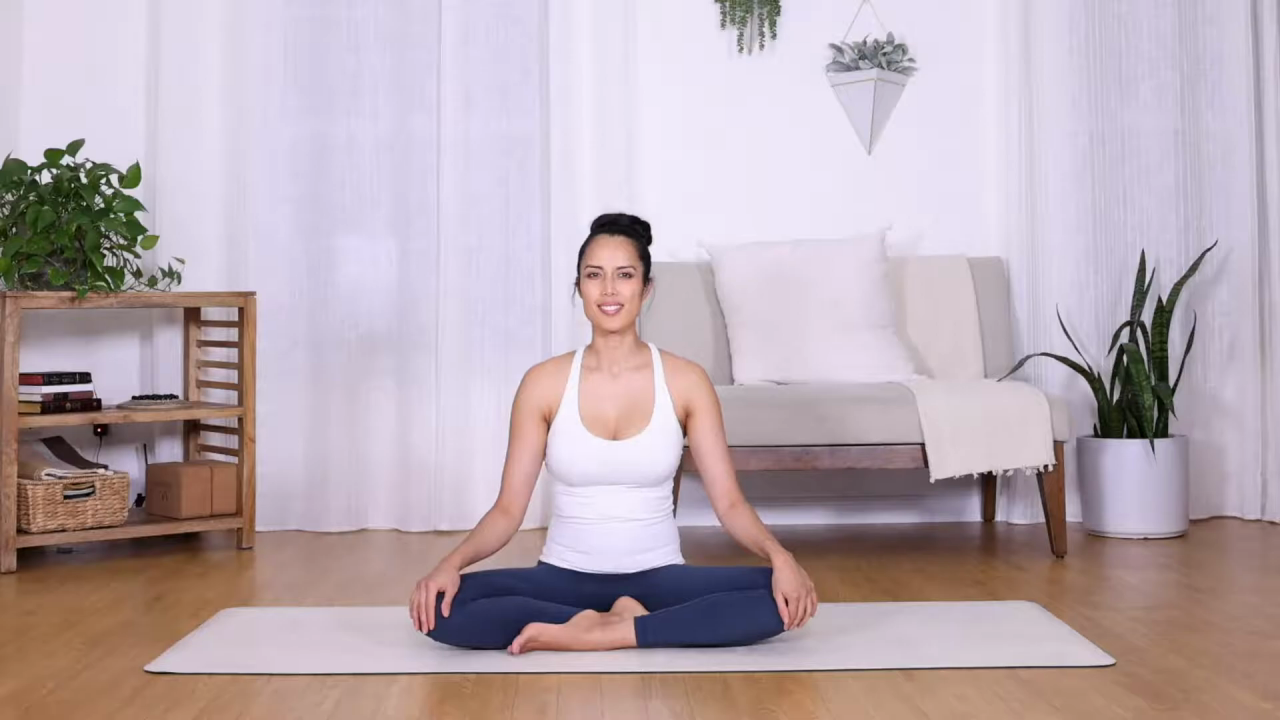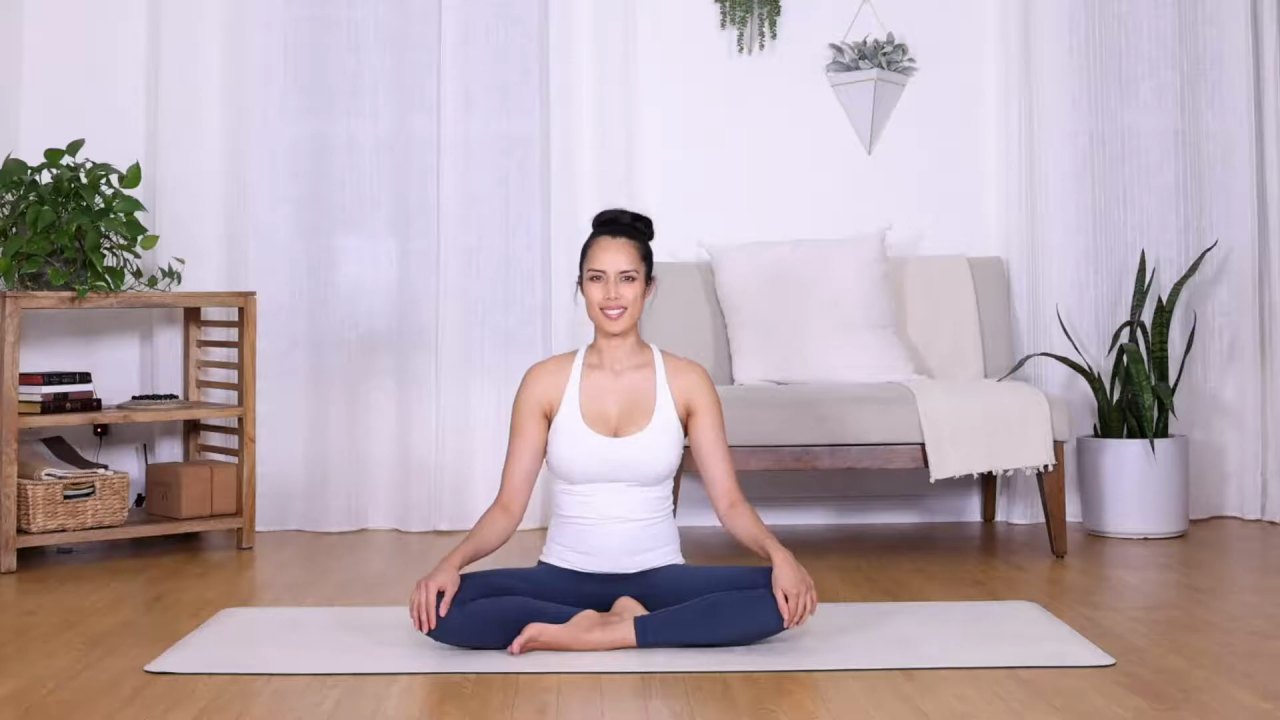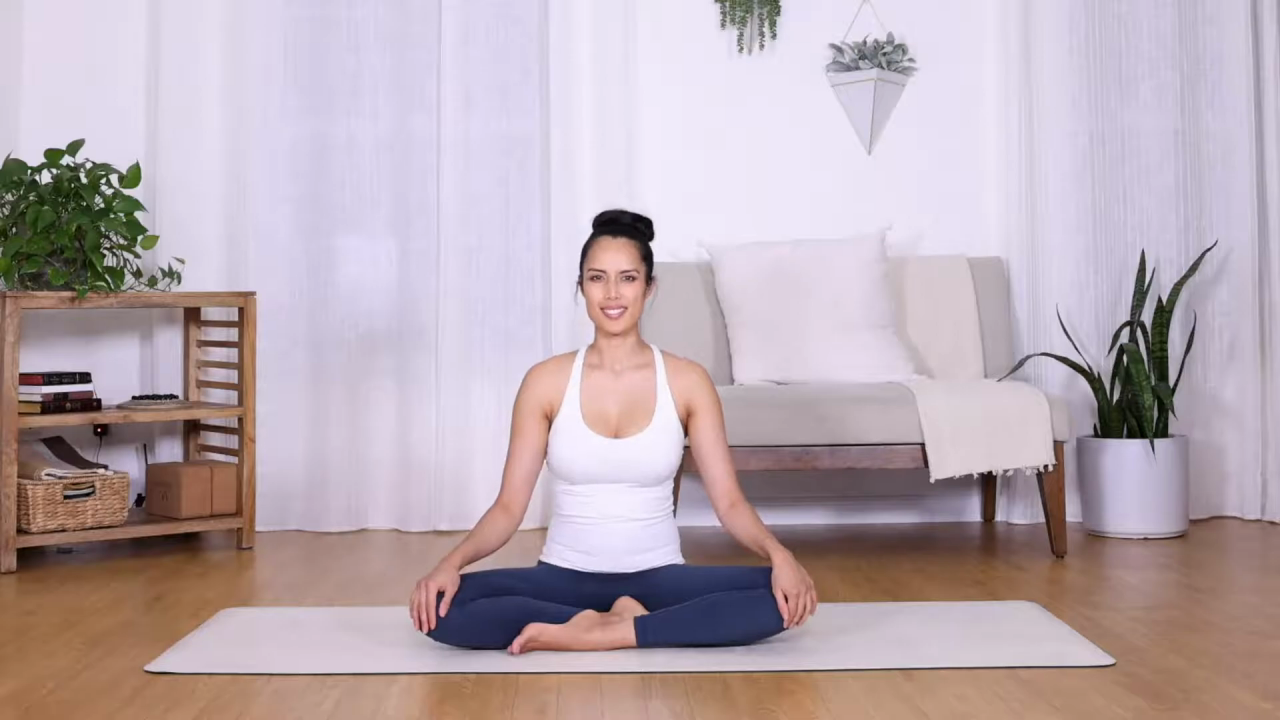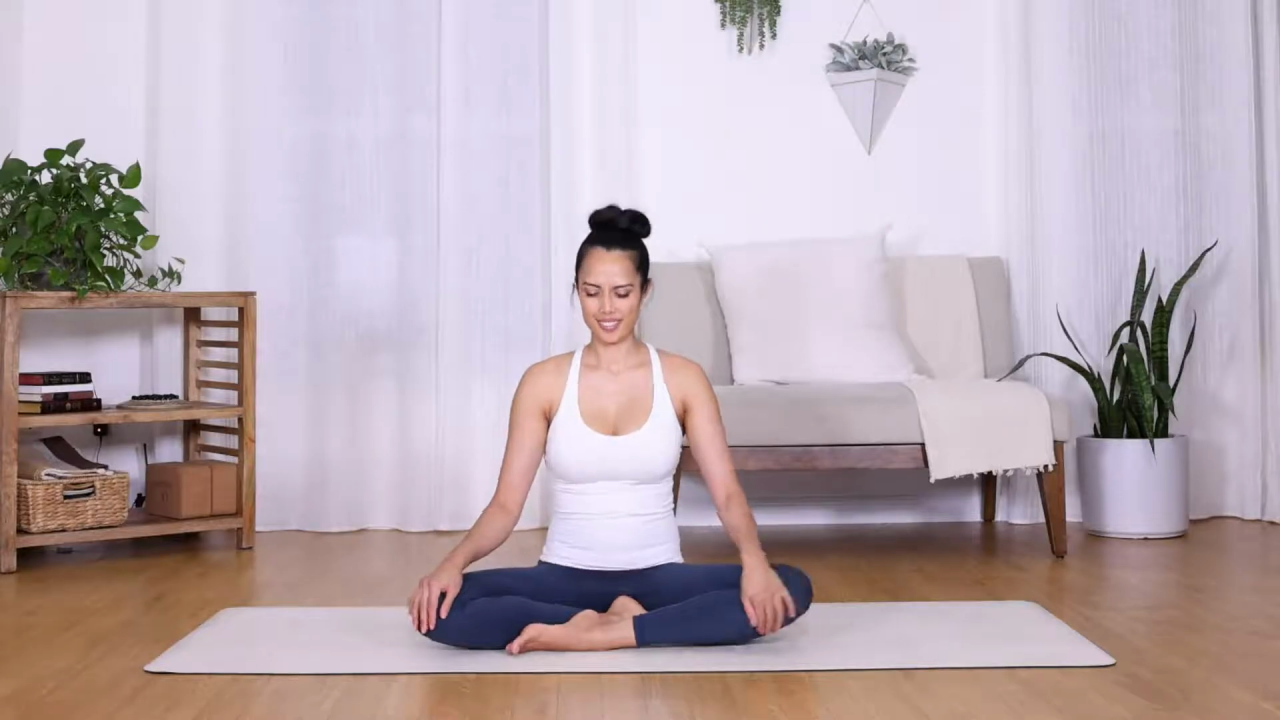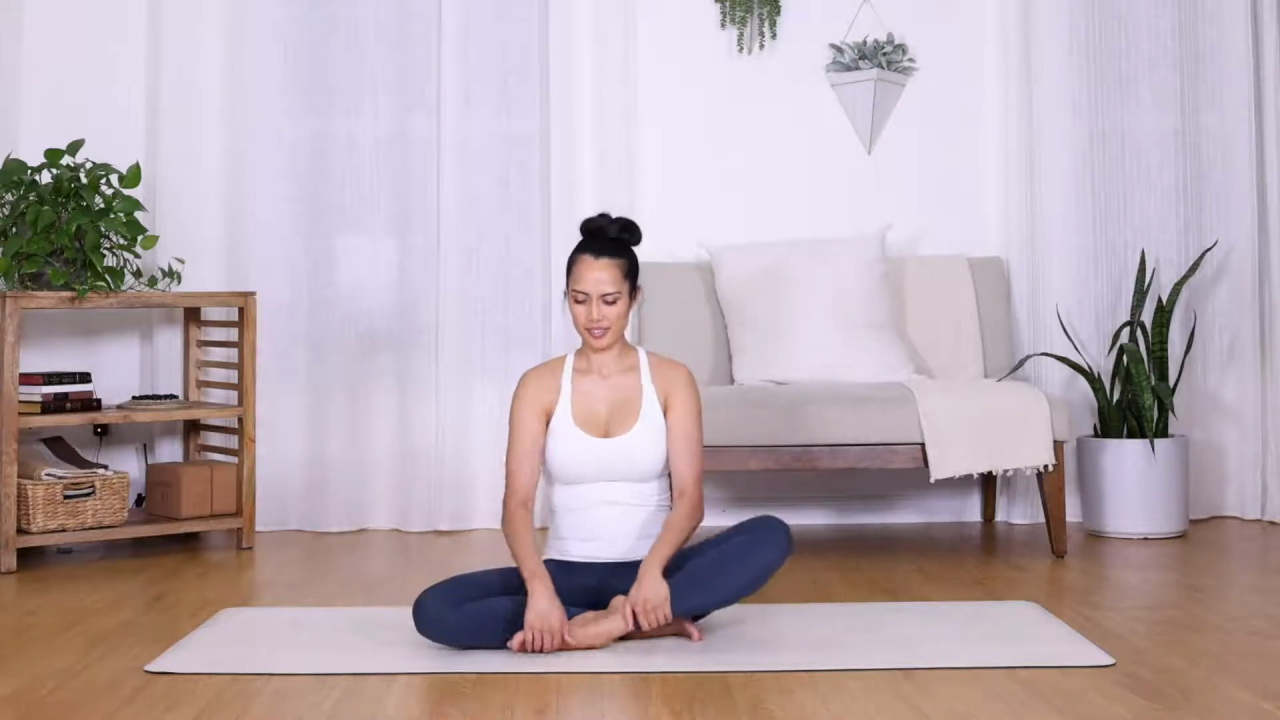
dt=0.5s
person 1, frame 1
left shoulder: (686, 380)
right shoulder: (544, 382)
left elbow: (728, 501)
right elbow: (508, 508)
left wrist: (780, 556)
right wrist: (451, 563)
left hip: (658, 576)
right hip: (565, 576)
left knee: (785, 597)
right knee: (440, 607)
left ankle: (591, 632)
right ankle: (615, 622)
person 1, frame 2
left shoulder: (688, 380)
right shoulder: (545, 380)
left elbow: (729, 501)
right elbow: (508, 505)
left wrist: (780, 554)
right wrist: (451, 562)
left hip: (658, 577)
right hip: (565, 576)
left knee: (783, 596)
right knee: (441, 608)
left ankle: (596, 633)
right ankle: (622, 622)
person 1, frame 3
left shoulder: (688, 381)
right shoulder: (545, 381)
left elbow: (729, 502)
right elbow: (509, 506)
left wrist: (780, 555)
right wrist: (451, 563)
left hip: (657, 576)
right hip: (566, 577)
left knee: (782, 597)
right knee: (439, 608)
left ankle: (599, 632)
right ankle: (626, 623)
person 1, frame 4
left shoulder: (684, 379)
right shoulder: (544, 381)
left elbow: (728, 492)
right elbow: (506, 503)
left wrist: (755, 558)
right wrist: (454, 562)
left hip: (656, 576)
right hip: (566, 576)
left knee: (787, 588)
right knee: (438, 610)
left ankle: (607, 632)
right ankle: (646, 624)
person 1, frame 5
left shoulder: (672, 380)
right shoulder: (540, 385)
left elbow: (689, 498)
right elbow: (517, 502)
left wrist: (653, 570)
right wrist: (539, 588)
left hip: (650, 573)
right hip: (568, 574)
left knee: (771, 536)
right knee: (433, 610)
left ankle: (607, 626)
right ankle: (640, 623)
